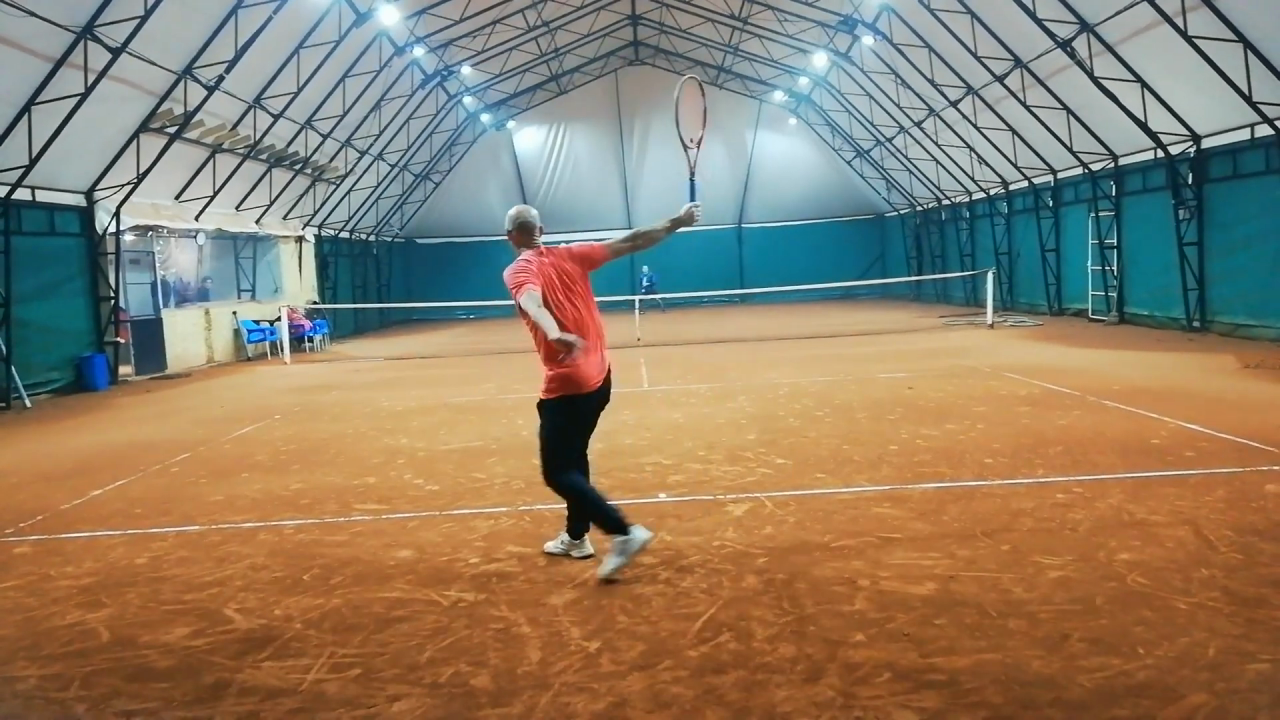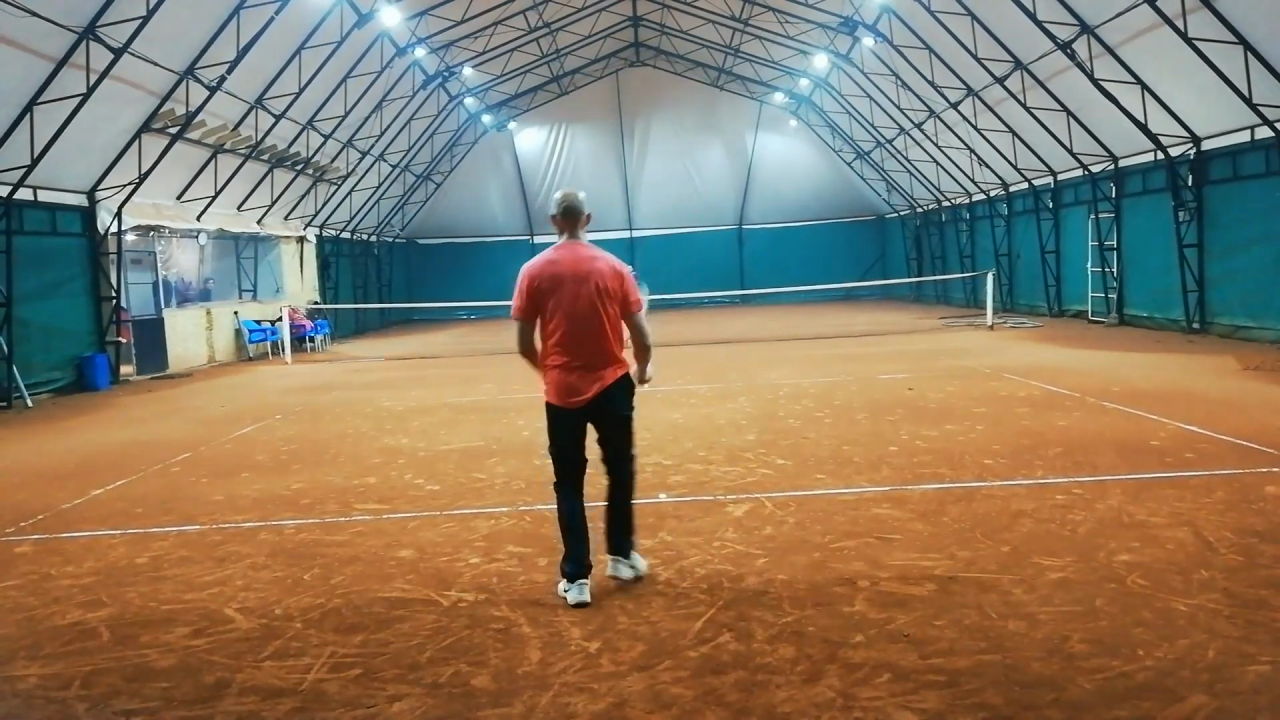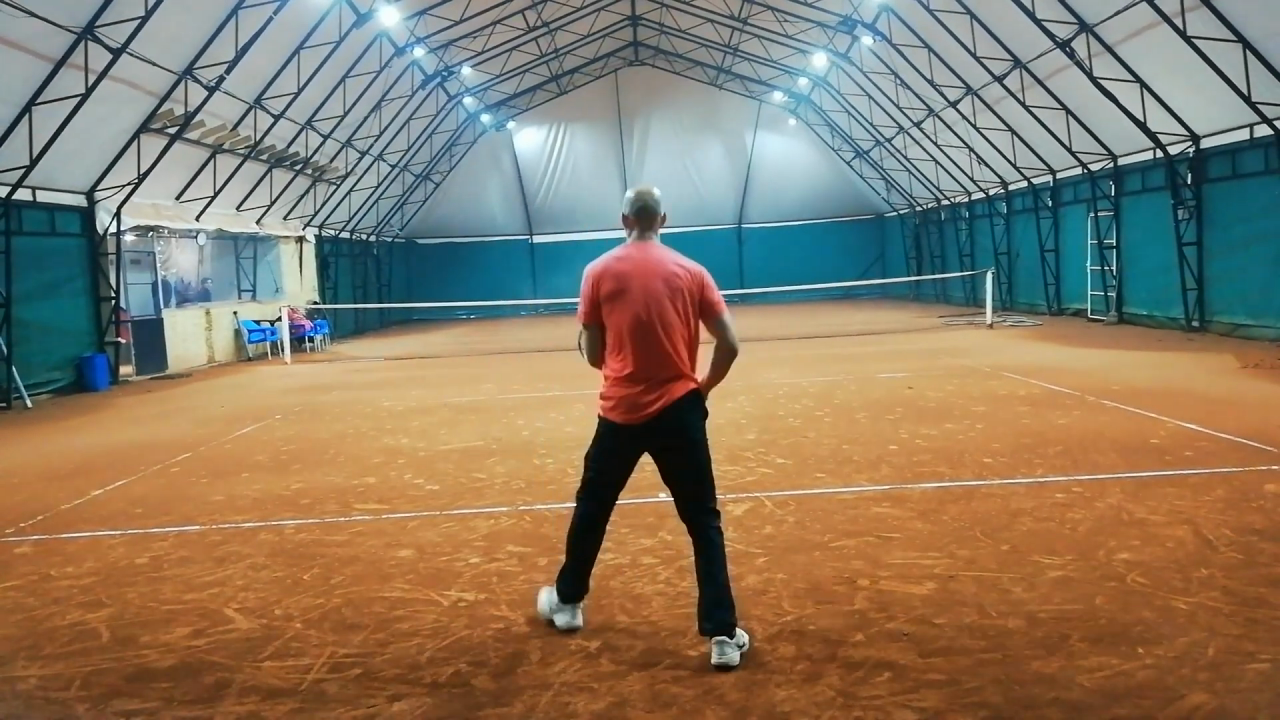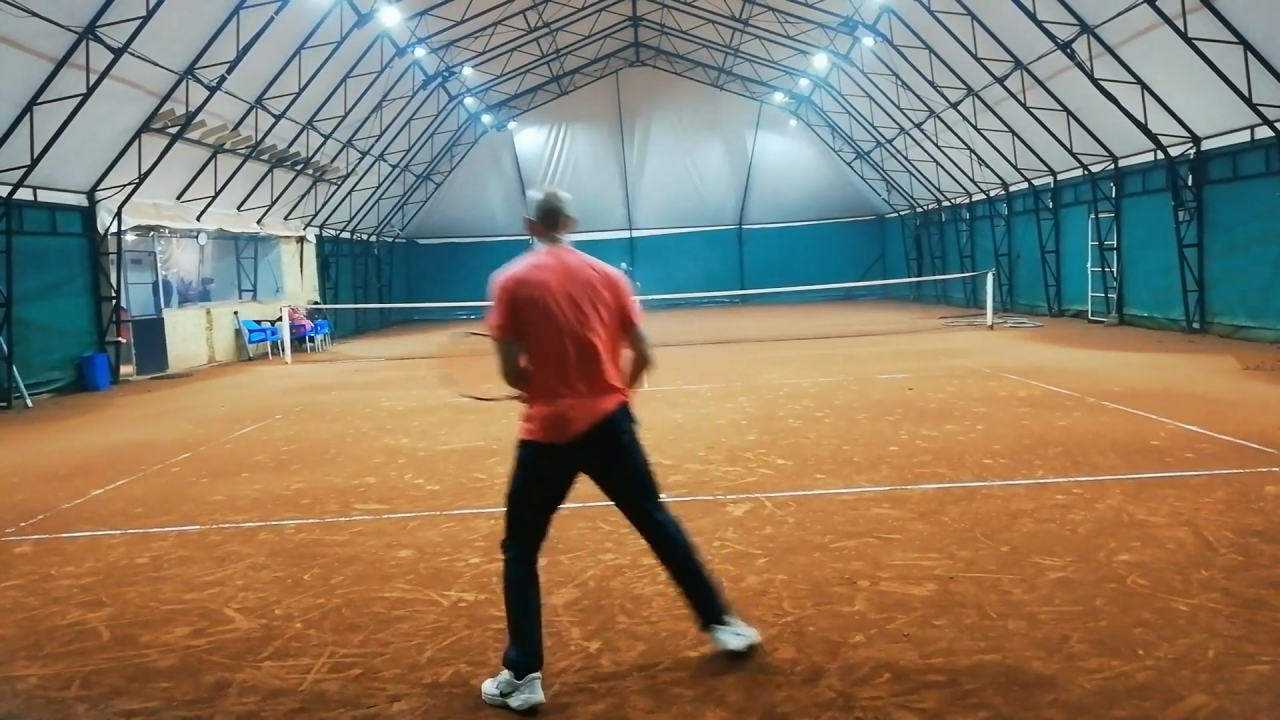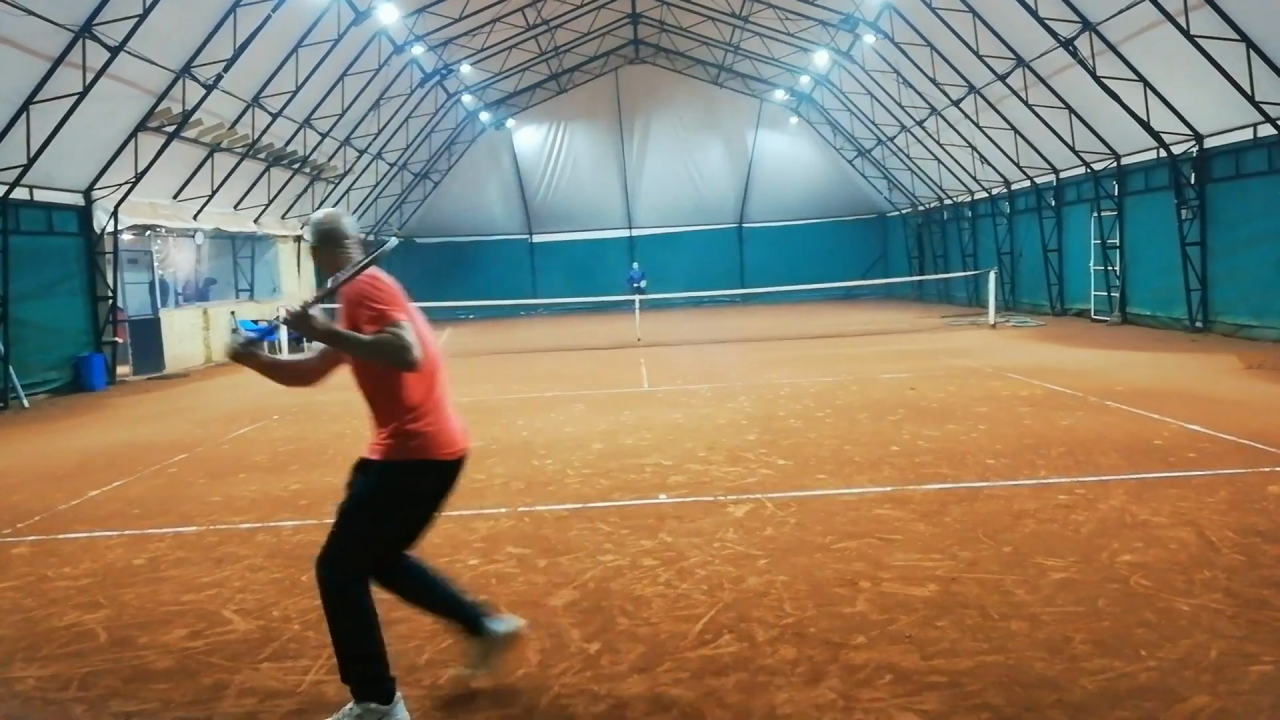
dt=0.5s
person 1, frame 1
left shoulder: (518, 270)
right shoulder: (571, 254)
left elbow: (534, 305)
right elbow: (630, 241)
left wrist: (554, 334)
right wrist: (677, 222)
left hip: (566, 385)
right hip: (599, 377)
left knee: (559, 471)
right knee: (573, 457)
left ankle: (624, 533)
right ankle: (576, 536)
person 1, frame 2
left shoulder: (534, 271)
right shoulder: (614, 268)
left elbow: (525, 343)
right elbow: (641, 337)
right wrist: (643, 368)
left hip: (563, 393)
right hip: (612, 386)
left knee: (569, 485)
right knee: (621, 471)
left ankle: (577, 578)
right ankle: (622, 556)
person 1, frame 3
left shoulder: (599, 272)
right shoulder: (691, 271)
left elbow: (593, 355)
right elbow: (728, 346)
right wrist: (703, 386)
left hip: (621, 413)
right hip: (678, 410)
left knee: (592, 506)
right knee: (703, 520)
left ankle: (567, 600)
right ankle: (722, 635)
person 1, frame 4
left shoulder: (510, 281)
right shoulder: (608, 276)
left elbow: (512, 372)
right elbow: (642, 354)
left hip: (547, 433)
right hip: (609, 420)
left knee: (520, 549)
right knee: (657, 525)
left ankle: (523, 673)
right ankle: (719, 624)
person 1, frame 5
left shoulder: (366, 287)
right shoulder: (361, 298)
left elbow: (409, 356)
right elbow: (311, 371)
left wrist: (333, 332)
right wrist: (256, 359)
left hip: (414, 453)
right hip: (437, 447)
left knee: (338, 569)
right knee: (380, 557)
right ankle: (486, 624)
